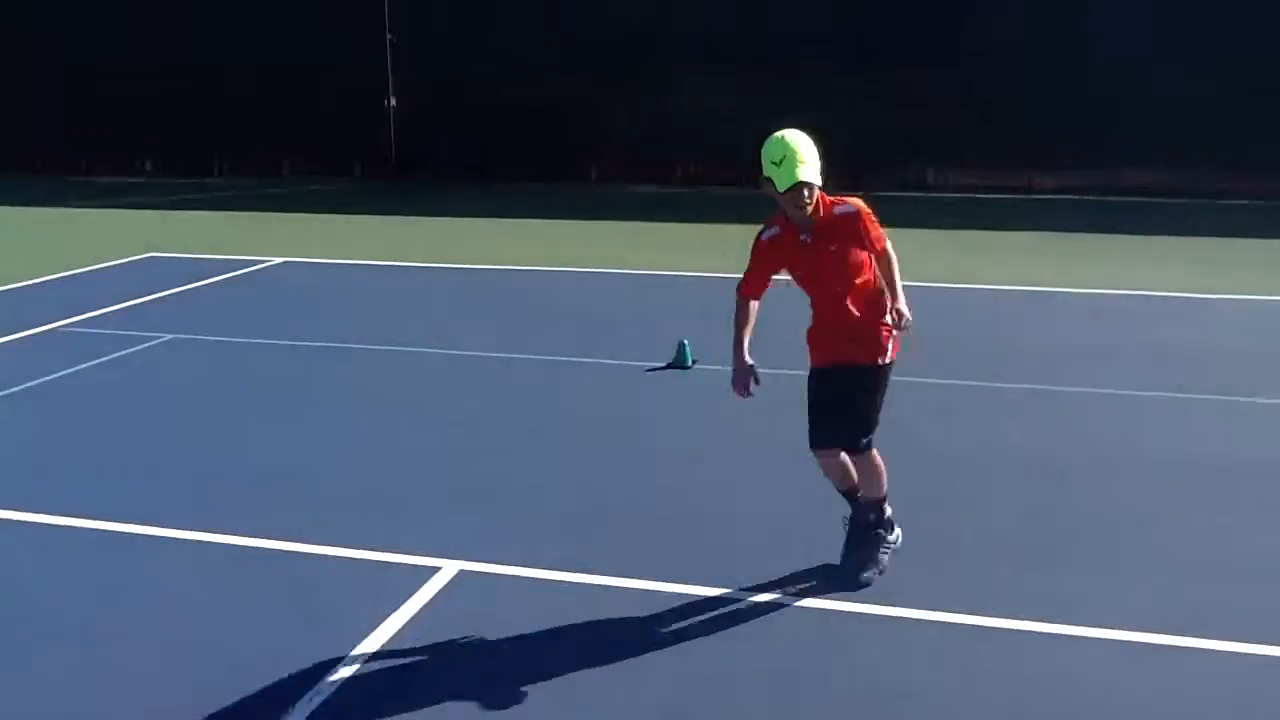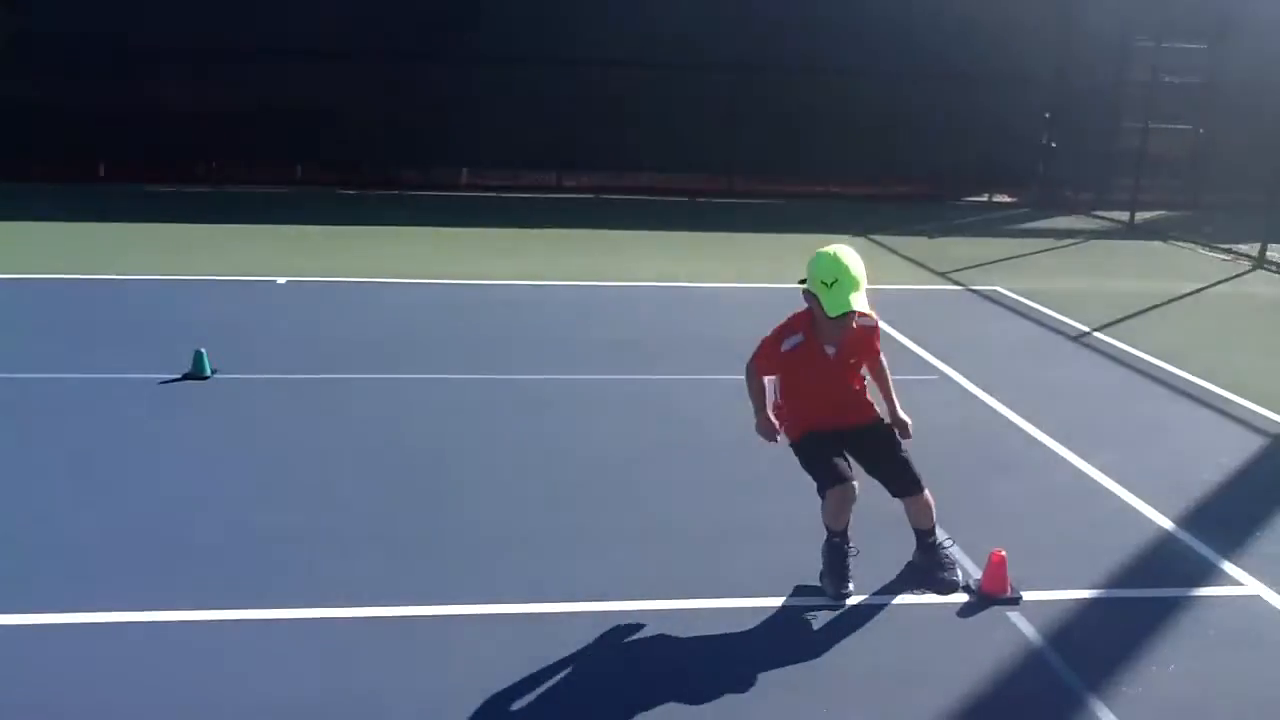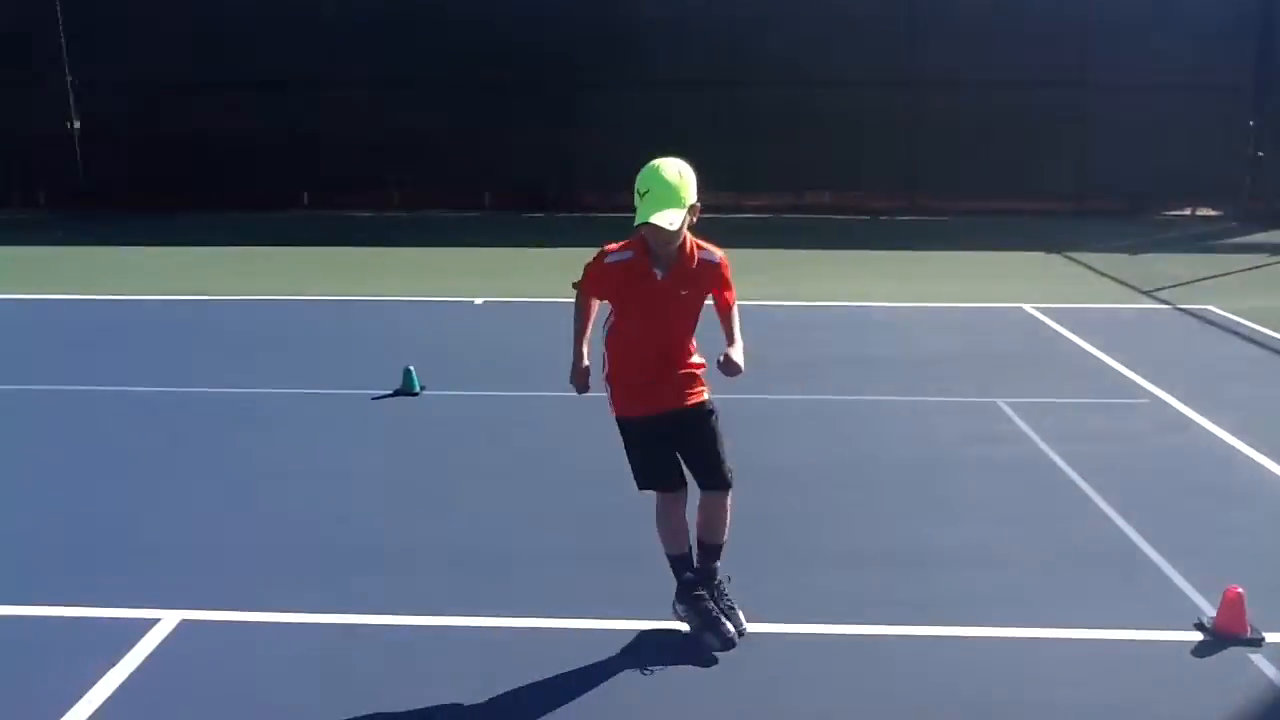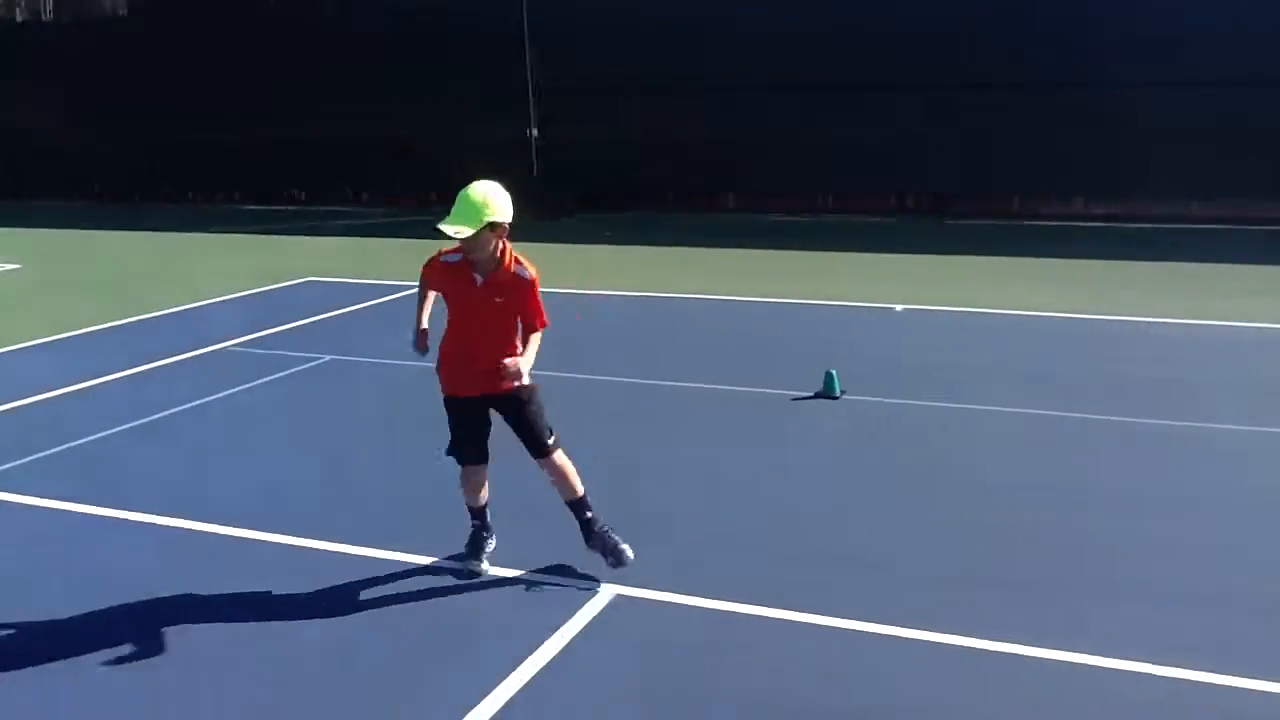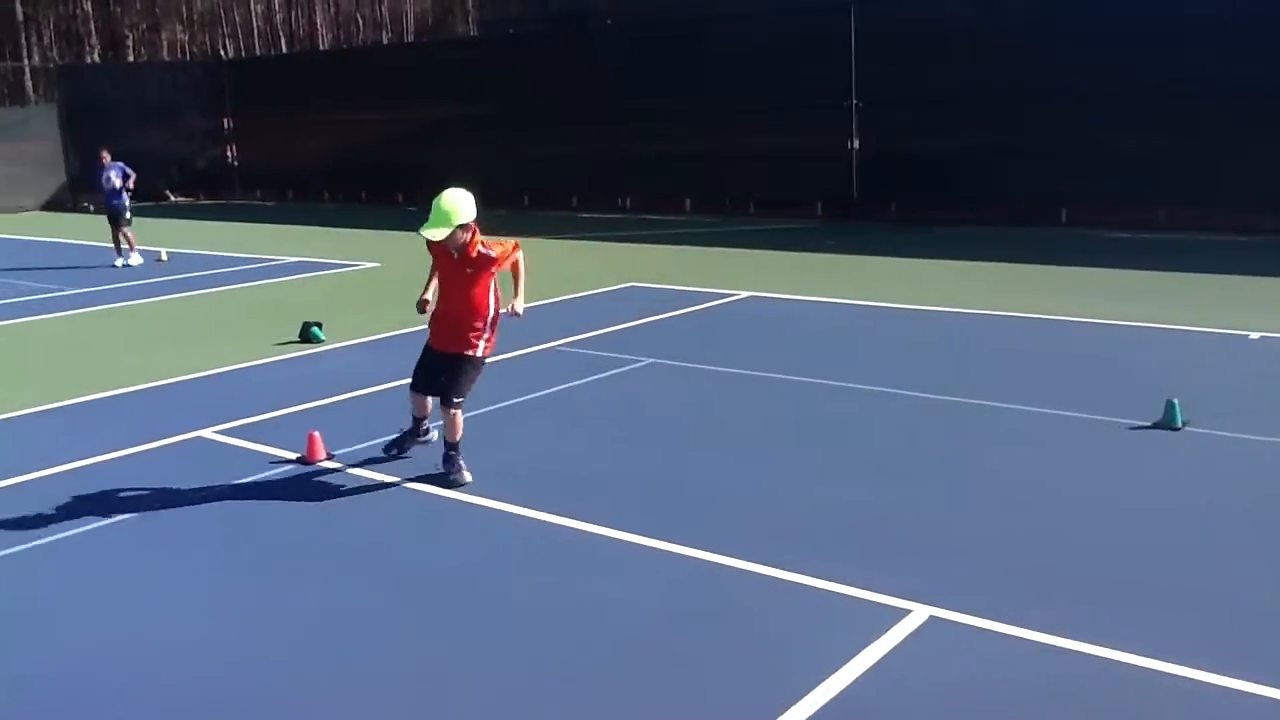
dt=0.7s
person 1, frame 1
left shoulder: (851, 213)
right shoulder: (770, 238)
left elbow: (882, 248)
right elbow: (749, 295)
left wrist: (897, 298)
right wrist: (740, 357)
left hip: (870, 341)
right hip: (829, 348)
left knee: (856, 443)
right knee: (825, 449)
left ankle: (878, 527)
right ankle: (874, 522)
person 1, frame 2
left shoulder: (865, 324)
right shoulder: (787, 342)
right elbow: (755, 367)
left wrist: (894, 409)
right wrist: (761, 415)
left hip: (858, 415)
right hip: (808, 426)
left knee: (912, 489)
right knee: (841, 488)
left ankle: (929, 551)
right ankle: (836, 553)
person 1, frame 3
left shoulder: (710, 262)
right shoulder: (613, 261)
left elbow: (724, 298)
right elbow: (586, 294)
left wrist: (734, 343)
right wrist: (580, 355)
left hip: (687, 388)
right hip: (634, 396)
left knee: (717, 487)
right knee: (671, 492)
left ankle: (710, 580)
right ankle: (688, 587)
person 1, frame 4
left shoulder: (522, 276)
right shoulder: (446, 262)
left elbow: (535, 329)
right elbow: (427, 282)
left wrist: (525, 361)
right wrist: (422, 325)
left hip: (508, 377)
right hip: (461, 380)
left knee: (549, 454)
right knee: (472, 467)
left ankle: (590, 527)
right ankle: (481, 530)
person 1, frame 5
left shoulder: (488, 255)
right shoulder: (438, 246)
left elbow: (517, 253)
left wrist: (518, 297)
right wrist: (426, 293)
left hip: (472, 342)
right hip: (441, 335)
left knee: (451, 406)
right knee: (418, 391)
left ankle: (452, 457)
right ankle: (420, 431)
